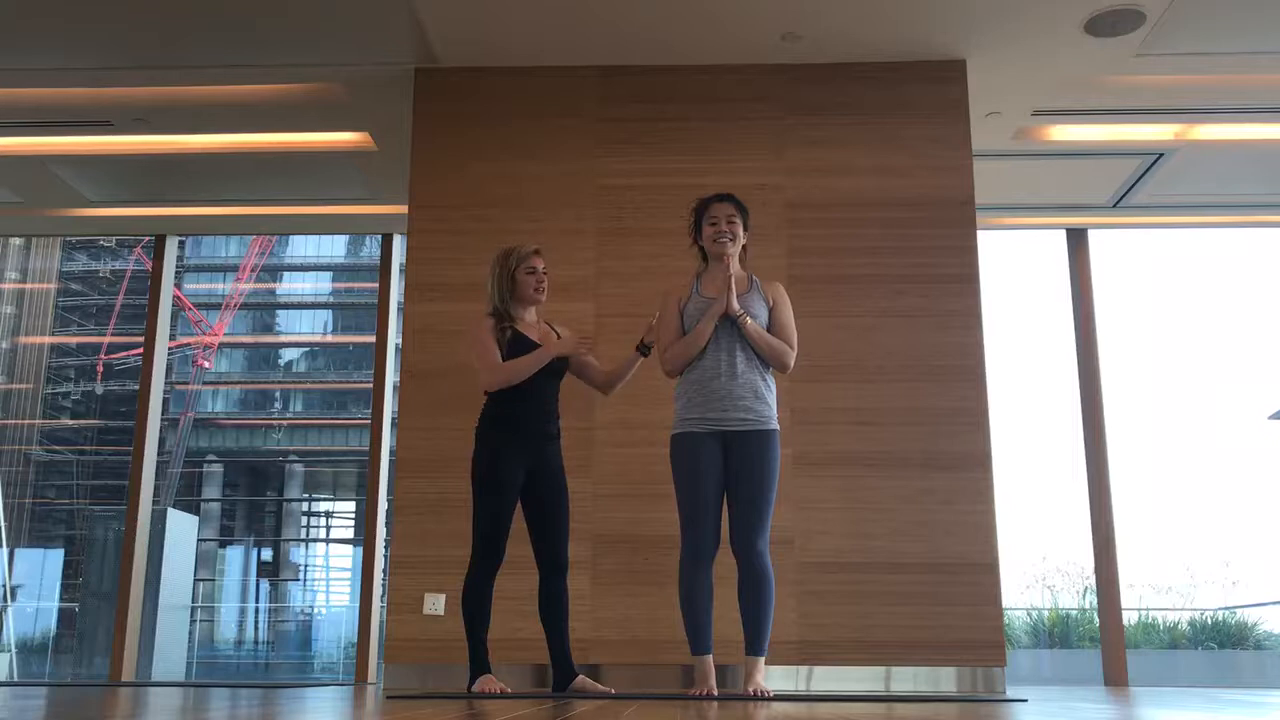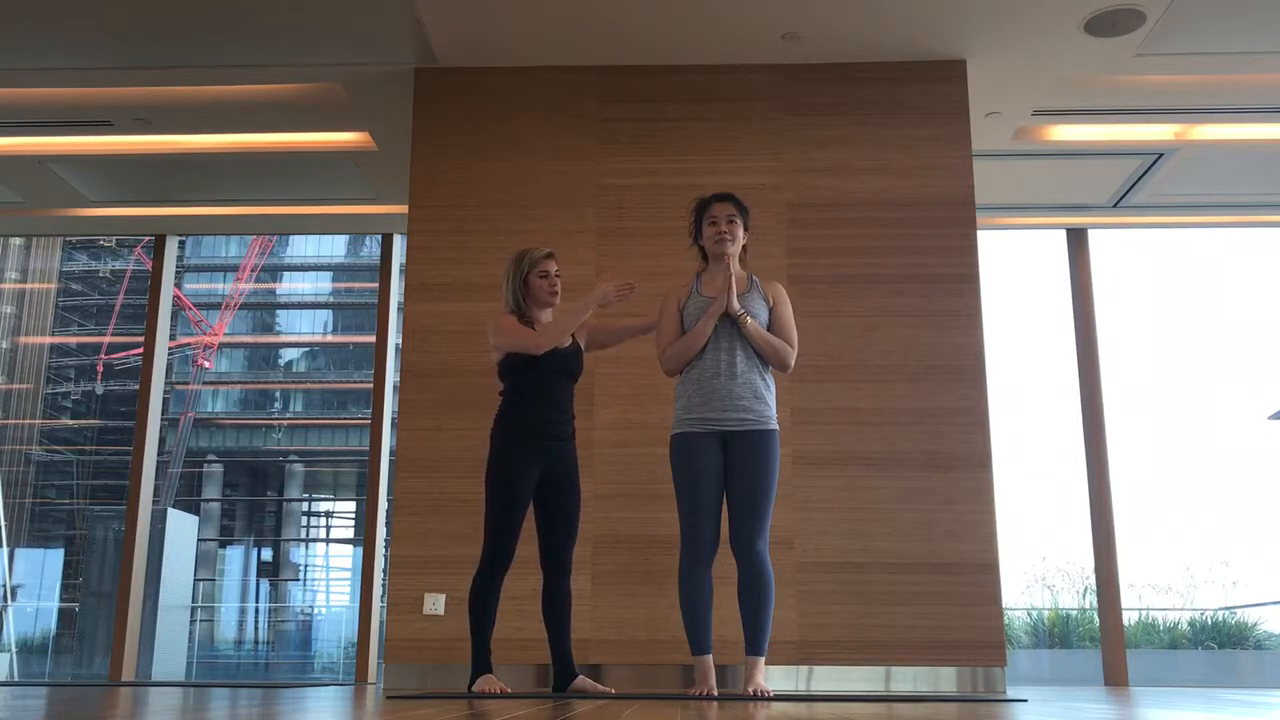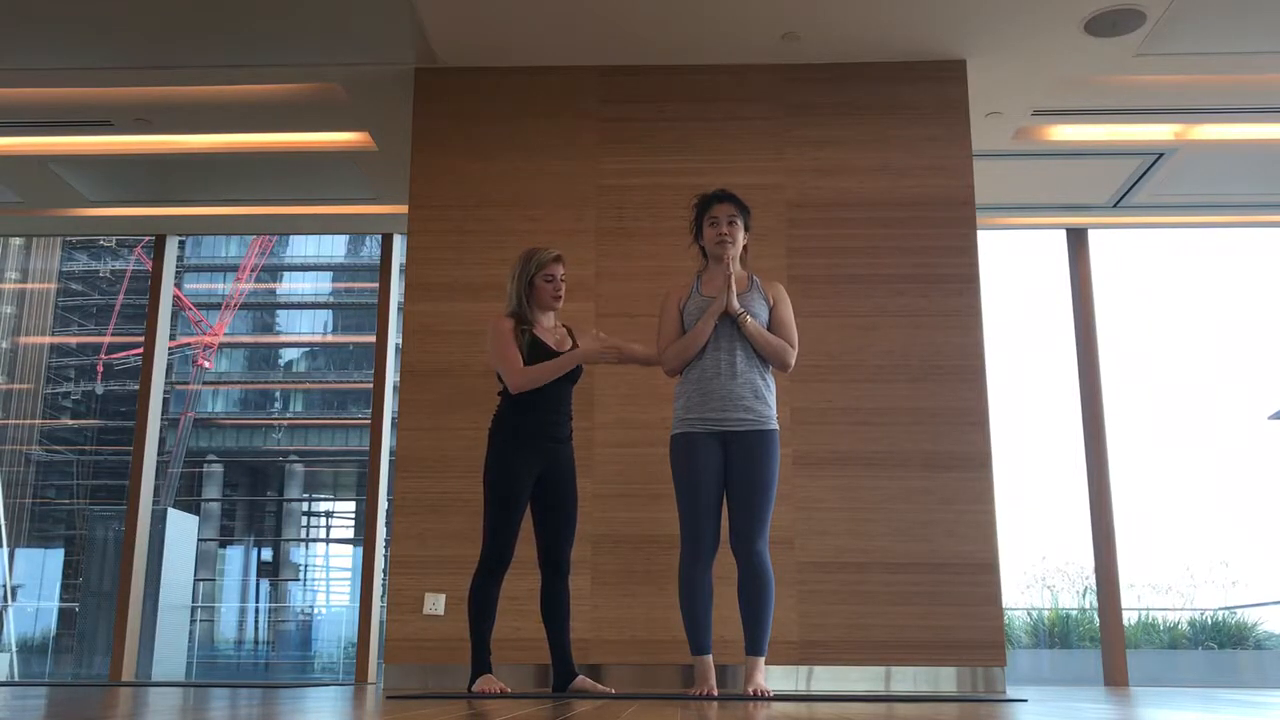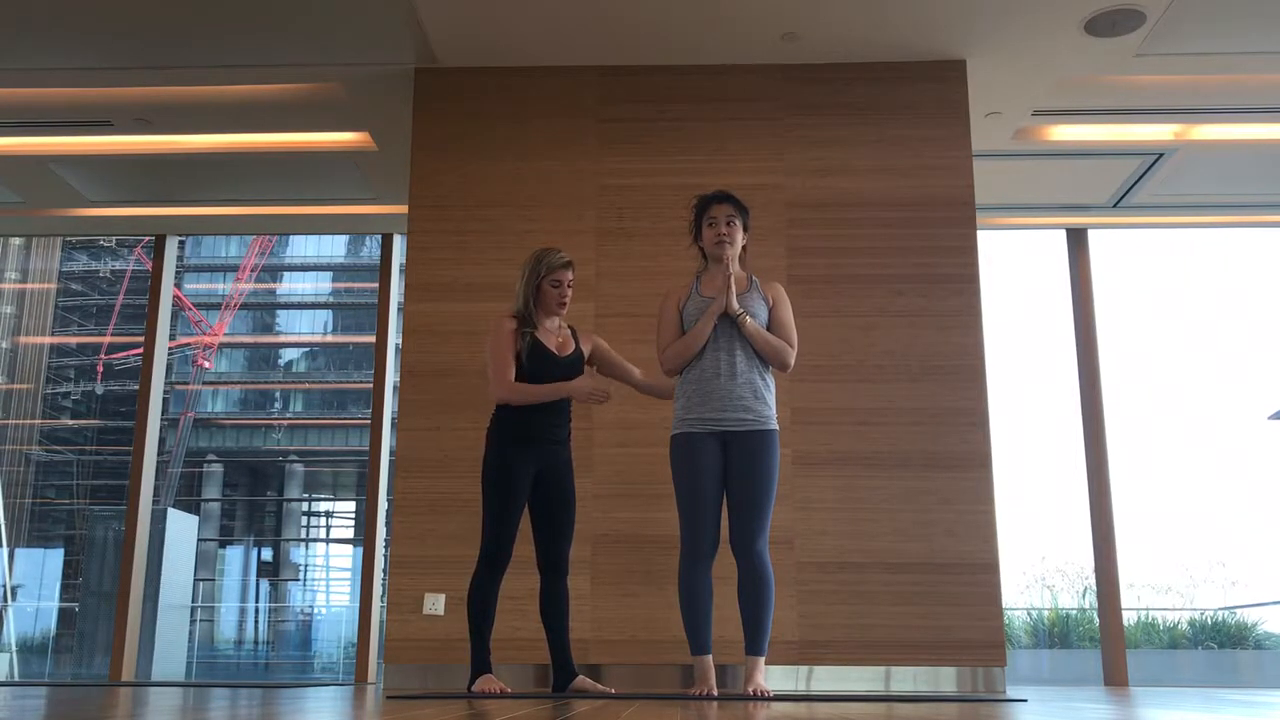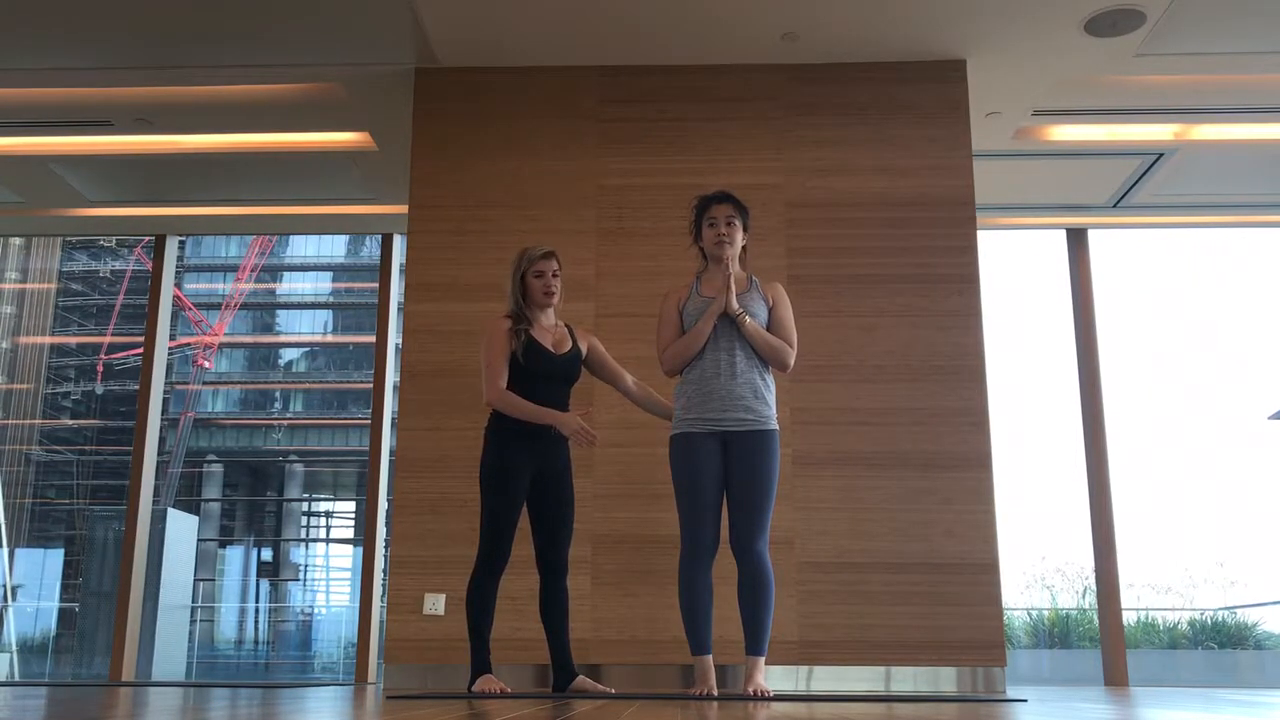
dt=1s
person 1, frame 1
left shoulder: (769, 293)
right shoulder: (681, 297)
left elbow: (787, 359)
right elbow: (670, 363)
left wrist: (740, 315)
right wrist: (713, 314)
left hip: (755, 428)
right hip: (696, 429)
left knee: (752, 547)
right knee: (698, 546)
left ankle: (755, 667)
right ankle: (703, 668)
person 1, frame 2
left shoulder: (769, 292)
right shoulder: (681, 296)
left elbow: (787, 359)
right elbow: (669, 362)
left wrist: (740, 314)
right wrist: (713, 311)
left hip: (755, 428)
right hip: (695, 429)
left knee: (751, 546)
right knee: (698, 547)
left ankle: (756, 667)
right ankle: (703, 668)
person 1, frame 3
left shoulder: (769, 293)
right shoulder: (681, 297)
left elbow: (787, 358)
right elbow: (670, 362)
left wrist: (739, 313)
right wrist: (713, 312)
left hip: (755, 428)
right hip: (695, 430)
left knee: (751, 547)
right knee: (698, 547)
left ankle: (756, 667)
right ankle: (703, 668)
person 1, frame 4
left shoulder: (769, 293)
right shoulder: (681, 297)
left elbow: (787, 358)
right elbow: (669, 362)
left wrist: (739, 314)
right wrist: (713, 312)
left hip: (755, 428)
right hip: (695, 430)
left knee: (751, 546)
right knee: (698, 546)
left ankle: (756, 667)
right ankle: (703, 668)
person 1, frame 5
left shoulder: (769, 293)
right shoulder: (680, 298)
left elbow: (786, 358)
right elbow: (669, 362)
left wrist: (738, 314)
right wrist: (713, 312)
left hip: (755, 428)
right hip: (695, 430)
left knee: (751, 546)
right knee: (698, 546)
left ankle: (756, 667)
right ankle: (703, 668)
person 2, frame 1
left shoulder: (558, 335)
right shoulder: (489, 328)
left elbow: (606, 383)
right elbow: (493, 378)
left wrist: (643, 349)
right wrist: (553, 350)
left hip: (546, 451)
right hip: (500, 448)
left knee: (555, 562)
right knee: (488, 557)
left ankle: (565, 671)
right ankle: (479, 670)
person 2, frame 2
left shoulder: (578, 331)
right shoulder: (504, 326)
left elbow: (640, 328)
right elbow: (539, 344)
right wrist: (591, 301)
left hip: (561, 451)
right hip: (515, 447)
left knee: (559, 564)
right knee: (497, 557)
left ankle: (565, 671)
right ankle: (481, 670)
person 2, frame 3
left shoulder: (578, 336)
right shoulder: (506, 328)
left elbow: (643, 354)
right elbow: (516, 380)
right wrist: (577, 356)
left hip: (558, 453)
right hip: (513, 448)
left knee: (557, 564)
right knee: (496, 556)
left ankle: (565, 671)
right ankle: (481, 669)
person 2, frame 4
left shoulder: (583, 341)
right shoulder: (510, 329)
left elbow: (640, 379)
right elbow: (503, 390)
right wrist: (569, 388)
left hip: (556, 455)
right hip: (510, 450)
left knee: (556, 565)
right knee: (495, 556)
left ankle: (564, 671)
right ankle: (480, 670)
person 2, frame 5
left shoulder: (579, 340)
right shoulder: (505, 330)
left elbow: (630, 387)
right elbow: (495, 395)
left wrist: (678, 414)
right wrist: (558, 417)
left hip: (554, 456)
right hip: (508, 450)
left knee: (555, 565)
right knee: (493, 557)
left ankle: (565, 672)
right ankle: (480, 670)
